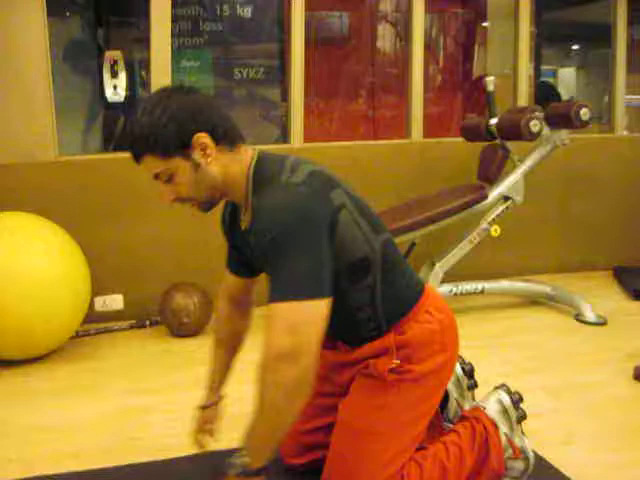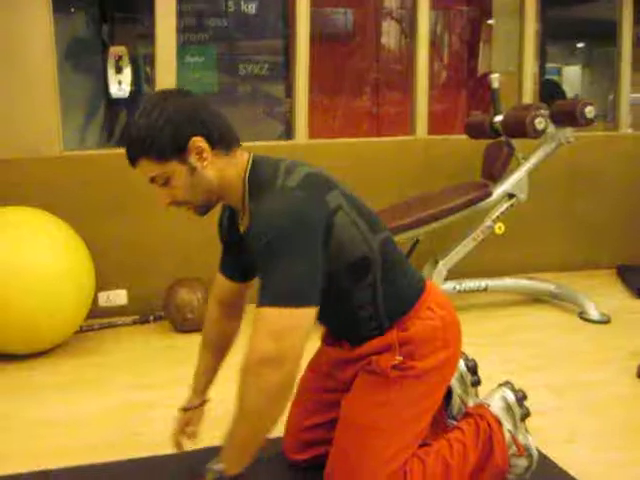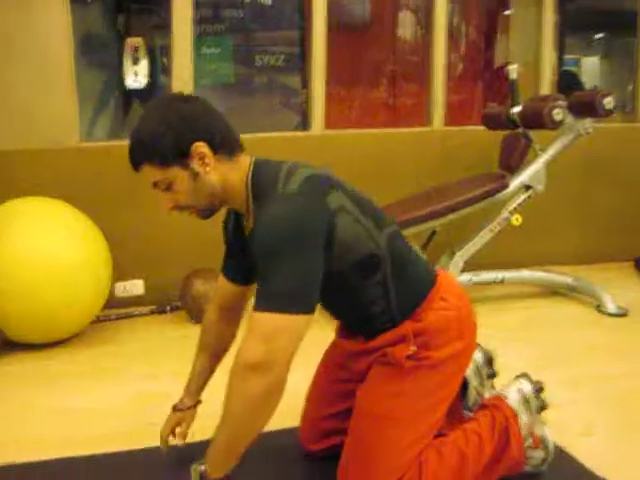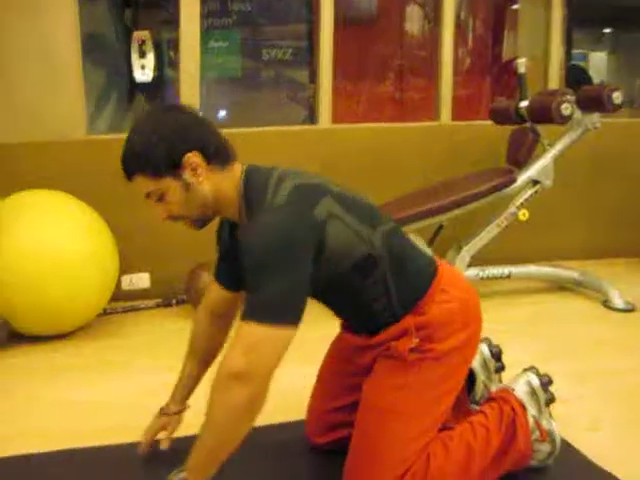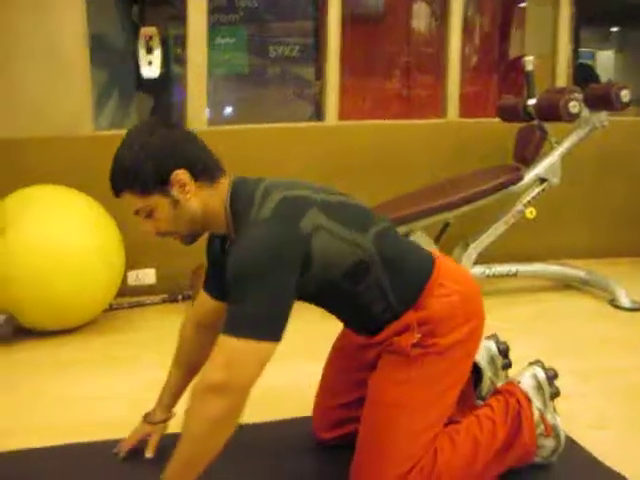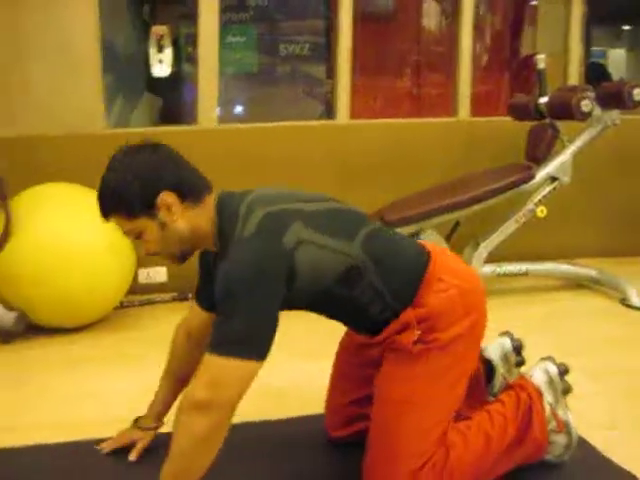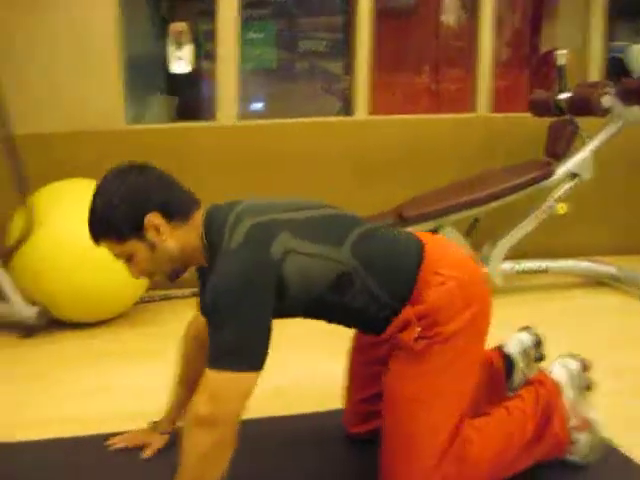
dt=0.1s
person 1, frame 1
left shoulder: (290, 205)
right shoulder: (240, 208)
left elbow: (288, 353)
right elbow: (233, 302)
right wrist: (212, 396)
left hip: (407, 343)
right hip: (350, 338)
left ankle: (489, 435)
right ankle: (437, 400)
person 1, frame 2
left shoulder: (285, 210)
right shoulder: (237, 213)
left elbow: (273, 360)
right elbow: (223, 306)
right wrist: (195, 399)
left hip: (408, 341)
right hip: (353, 335)
left ankle: (493, 431)
right ankle: (440, 397)
person 1, frame 3
left shoulder: (288, 215)
right shoulder: (247, 212)
left elbow: (263, 366)
right elbow: (224, 307)
right wrist: (189, 398)
left hip: (426, 329)
right hip: (369, 328)
right knee: (317, 437)
left ankle: (510, 424)
right ankle: (454, 387)
person 1, frame 4
left shoulder: (278, 225)
right shoulder: (241, 219)
left elbow: (245, 375)
right elbow: (215, 313)
right wrist: (174, 405)
left hip: (430, 324)
right hip: (376, 321)
right knee: (323, 432)
left ankle: (515, 414)
right ankle: (461, 381)
person 1, frame 5
left shoulder: (267, 240)
right shoulder: (235, 221)
left elbow: (223, 387)
right elbow: (203, 321)
right wrist: (158, 413)
left hip: (434, 316)
right hip: (387, 315)
right knee: (331, 427)
left ankle: (522, 411)
right ankle: (471, 375)
person 1, frame 6
left shoulder: (252, 255)
right shoulder: (225, 231)
left elbow: (209, 404)
right elbow: (194, 332)
right wrist: (149, 420)
left hip: (437, 309)
right hip: (394, 308)
right knee: (343, 424)
left ankle: (532, 407)
right ankle: (481, 371)
person 1, frame 7
left shoulder: (238, 271)
right shoulder: (223, 234)
left elbow: (215, 420)
right elbow: (202, 334)
right wrist: (171, 418)
left hip: (441, 296)
right hip: (405, 292)
right knee: (364, 422)
left ankle: (553, 404)
right ankle: (502, 368)
